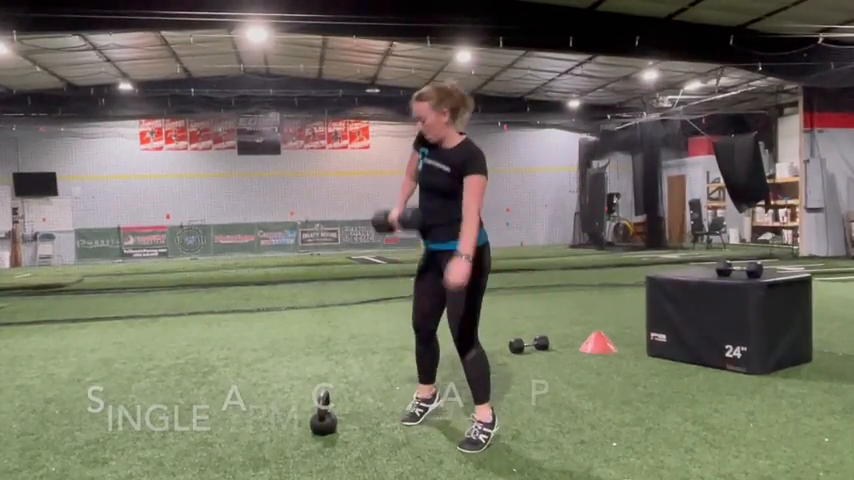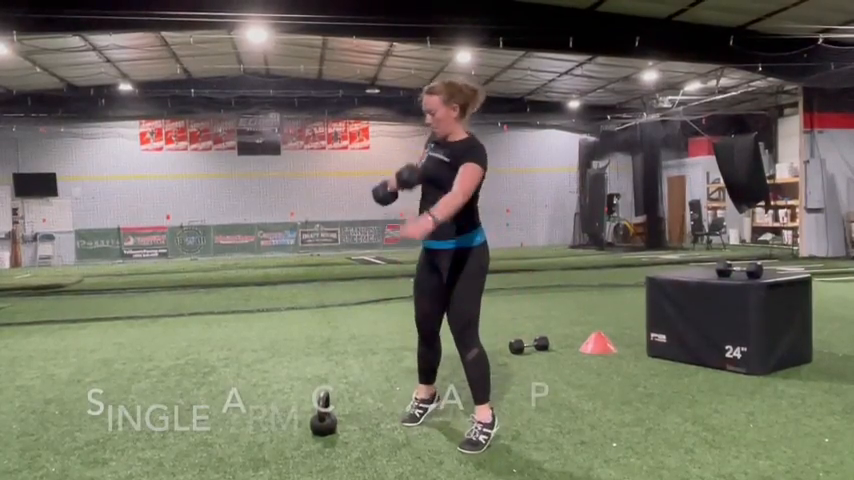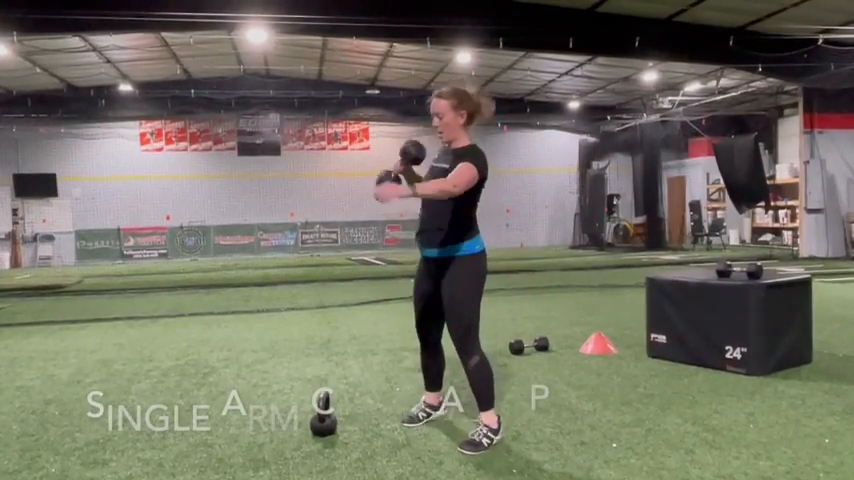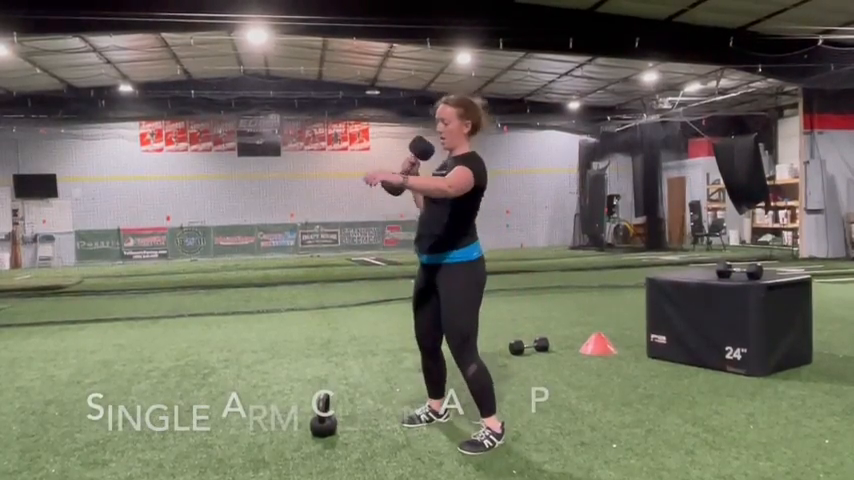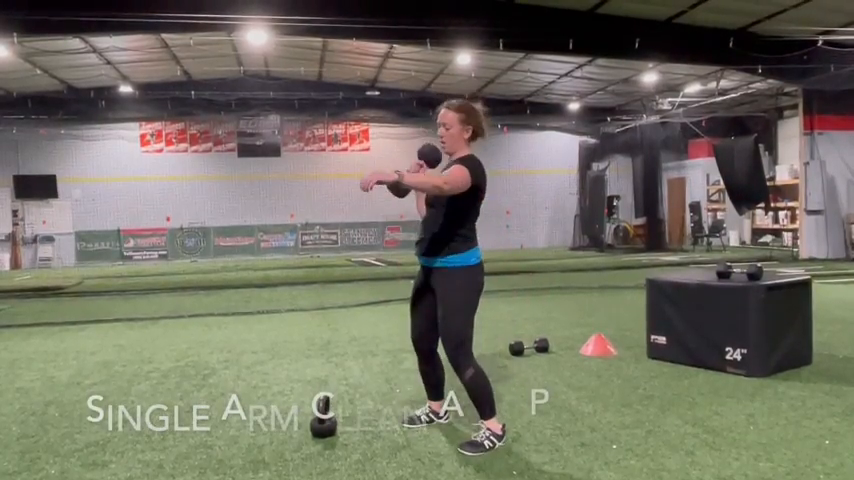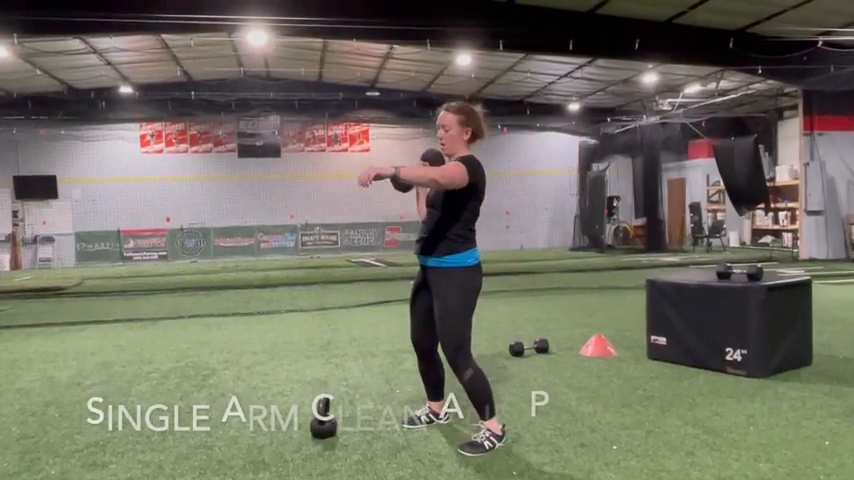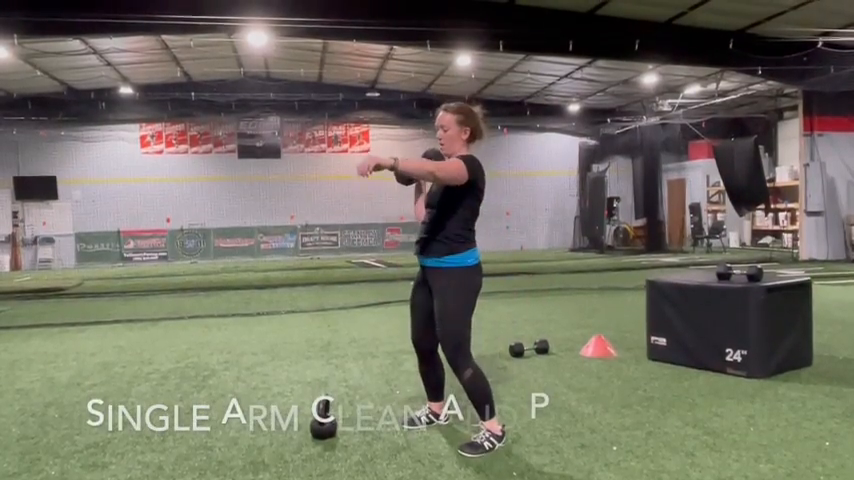
dt=0.1s
person 1, frame 1
left shoulder: (470, 155)
right shoulder: (424, 142)
left elbow: (471, 212)
right elbow: (411, 176)
left wrist: (464, 258)
right wrist: (398, 207)
left hip: (465, 255)
right hip: (433, 254)
left knee: (464, 333)
right knee: (423, 326)
left ankle: (486, 417)
right ankle: (426, 395)
person 1, frame 2
left shoulder: (472, 150)
right shoulder: (436, 141)
left elbow: (459, 194)
right elbow: (420, 174)
left wrist: (429, 219)
right wrist: (397, 180)
left hip: (465, 252)
right hip: (431, 252)
left knee: (464, 333)
right knee: (425, 327)
left ankle: (485, 417)
right ankle: (426, 395)
person 1, frame 3
left shoulder: (472, 156)
right shoulder: (443, 152)
left elbow: (450, 186)
right elbow: (430, 195)
left wrist: (404, 189)
right wrist: (405, 173)
left hip: (462, 260)
right hip: (431, 259)
left knee: (464, 340)
right knee: (426, 333)
left ankle: (490, 422)
right ankle: (432, 402)
person 1, frame 4
left shoulder: (471, 164)
right shoulder: (447, 160)
left elbow: (445, 187)
right elbow: (429, 203)
left wrist: (396, 179)
right wrist: (411, 171)
left hip: (461, 268)
right hip: (430, 266)
left knee: (462, 349)
right knee: (426, 342)
left ankle: (493, 425)
right ankle: (436, 407)
person 1, frame 5
left shoulder: (470, 168)
right shoulder: (447, 168)
left elbow: (440, 184)
right elbow: (428, 212)
left wrist: (391, 177)
right wrist: (417, 177)
left hip: (460, 272)
right hip: (431, 269)
left knee: (457, 352)
right knee: (422, 344)
left ankle: (493, 427)
right ankle: (436, 408)
person 1, frame 6
left shoulder: (469, 168)
right shoulder: (447, 168)
left elbow: (436, 177)
right elbow: (429, 214)
left wrist: (388, 171)
right wrist: (416, 178)
left hip: (457, 272)
right hip: (430, 269)
left knee: (456, 352)
right knee: (422, 344)
left ankle: (493, 427)
right ankle: (436, 409)
person 1, frame 7
left shoulder: (469, 167)
right shoulder: (444, 173)
left elbow: (433, 170)
right elbow: (424, 215)
left wrist: (387, 162)
right wrist: (419, 183)
left hip: (458, 272)
right hip: (429, 270)
left knee: (456, 351)
right knee: (423, 344)
left ankle: (493, 428)
right ankle: (436, 410)
